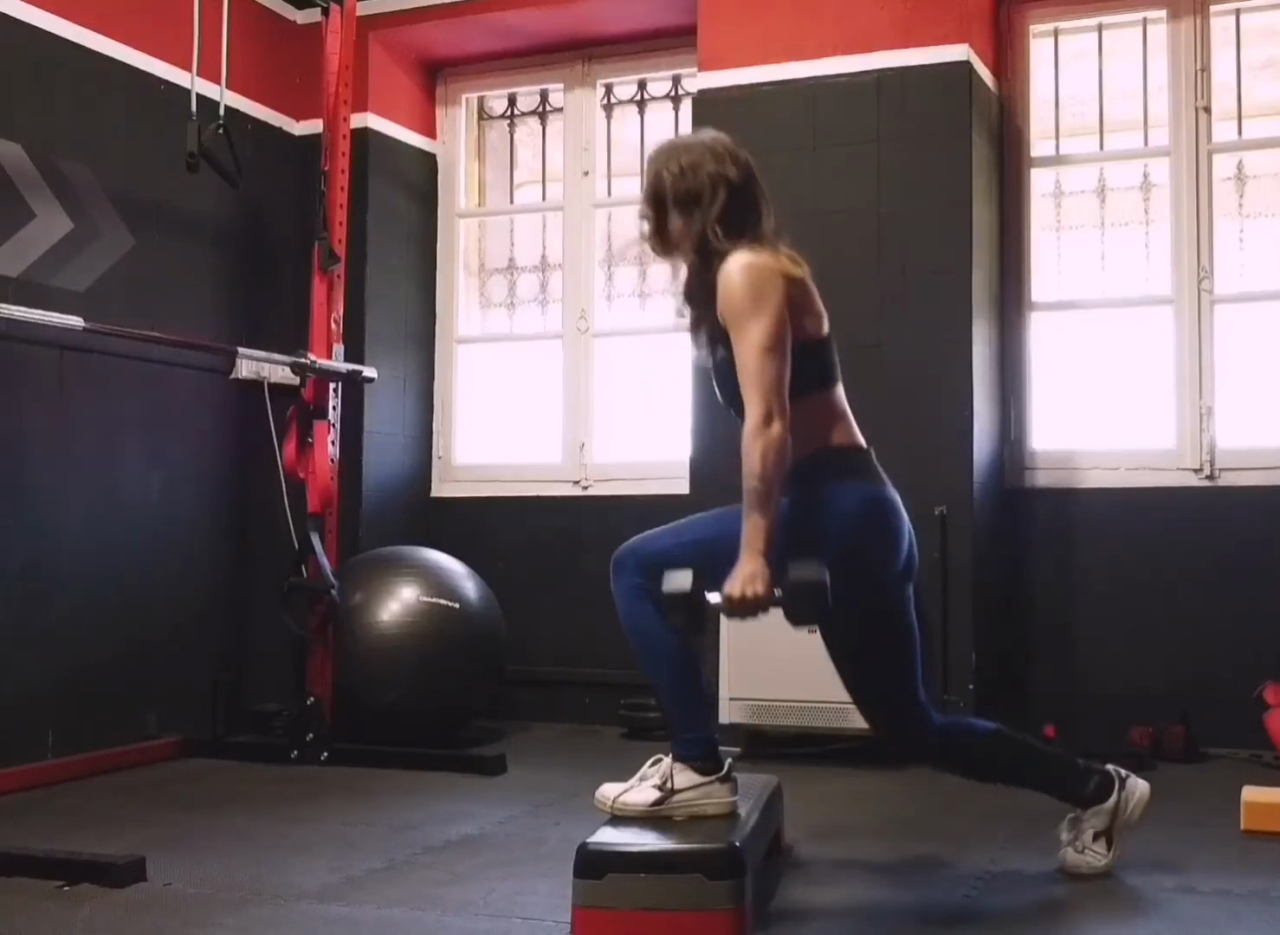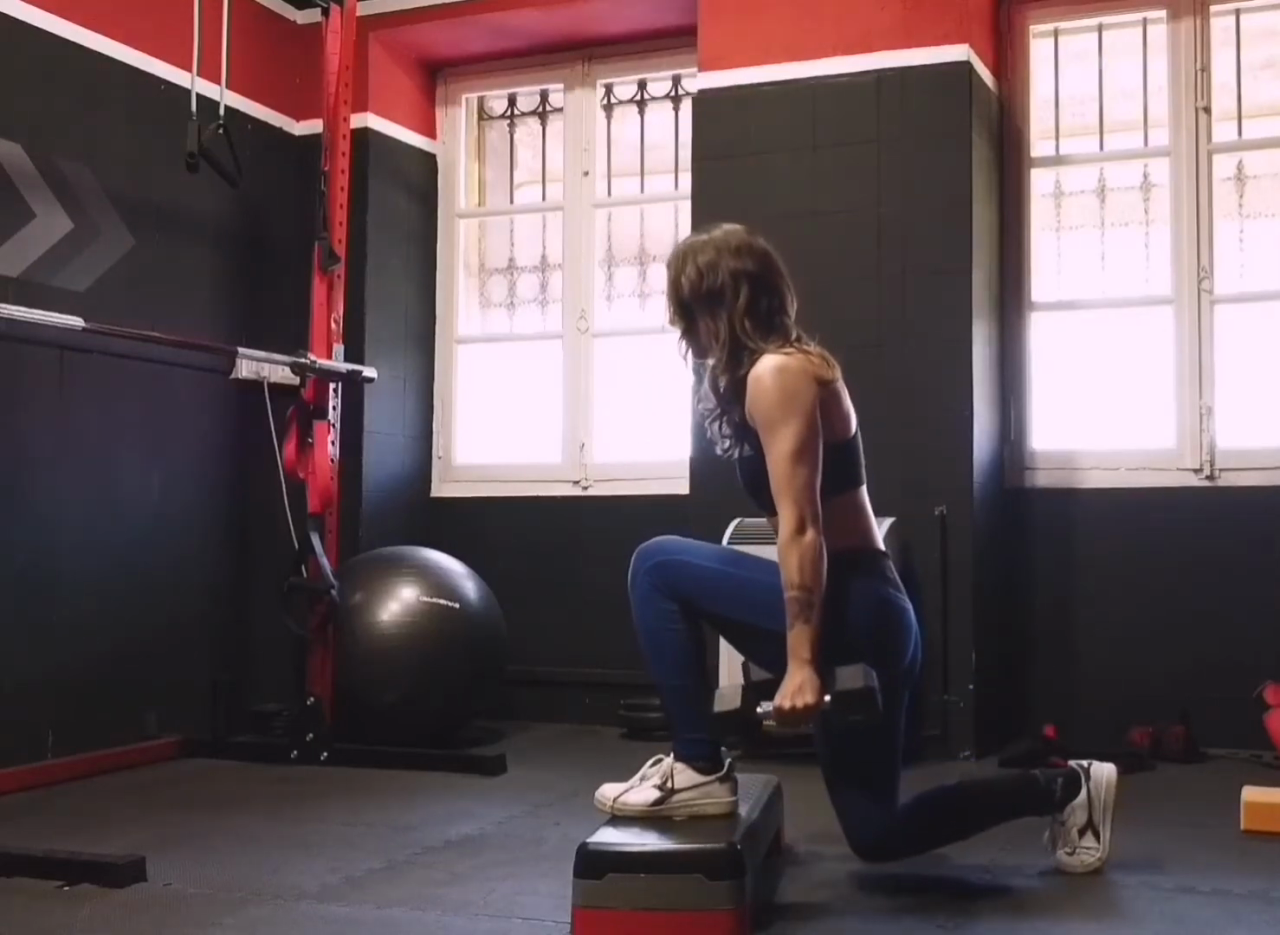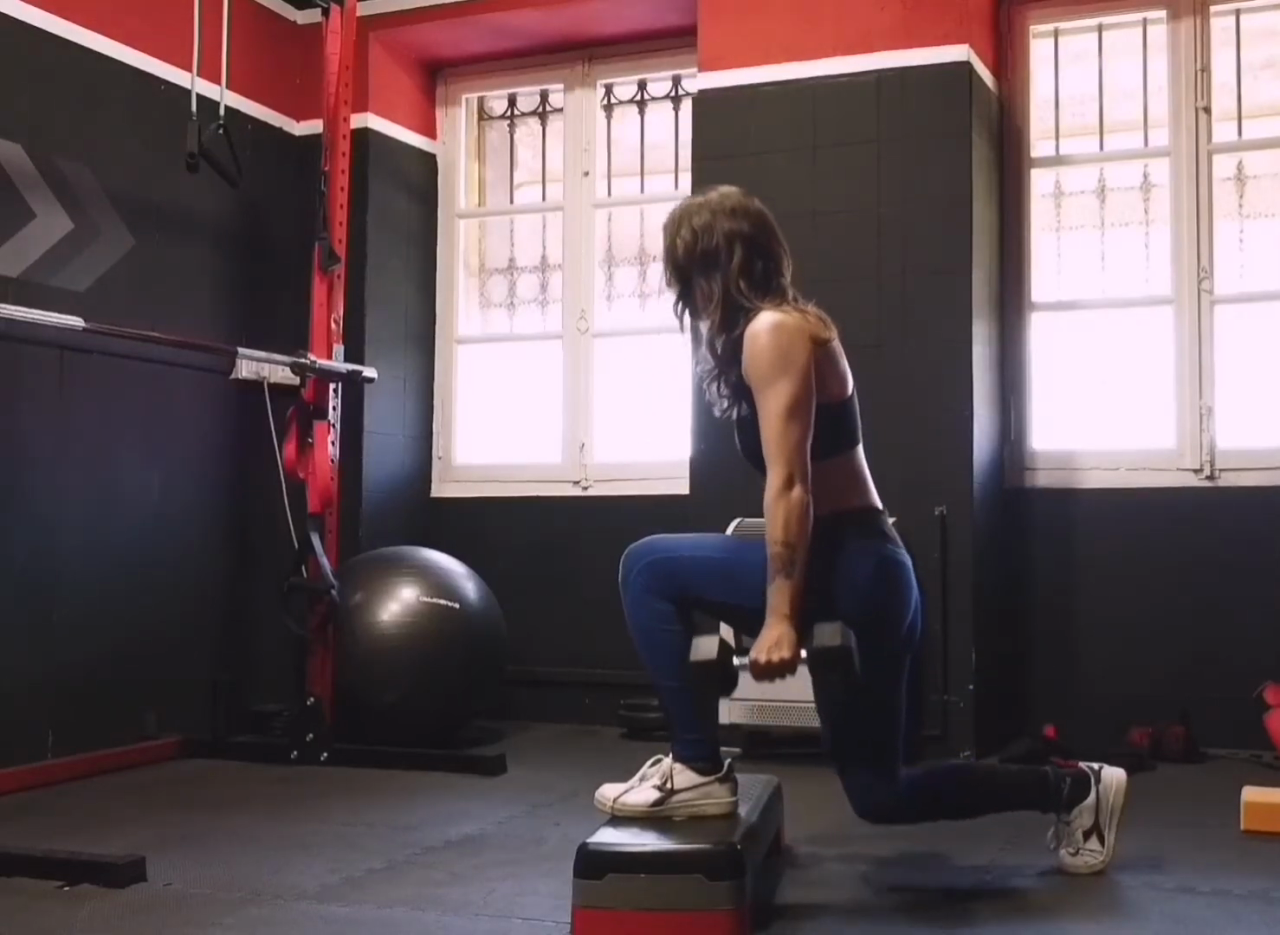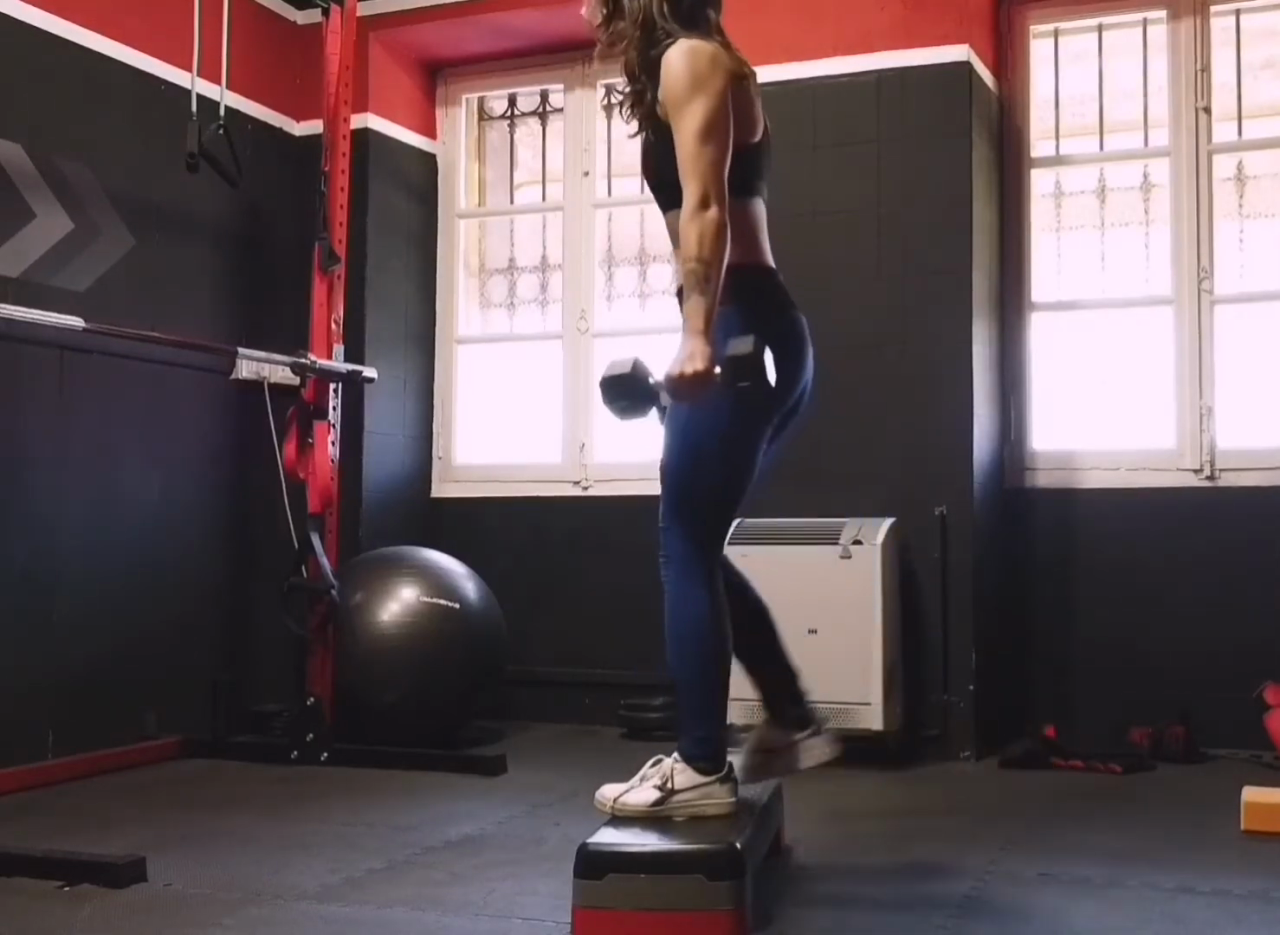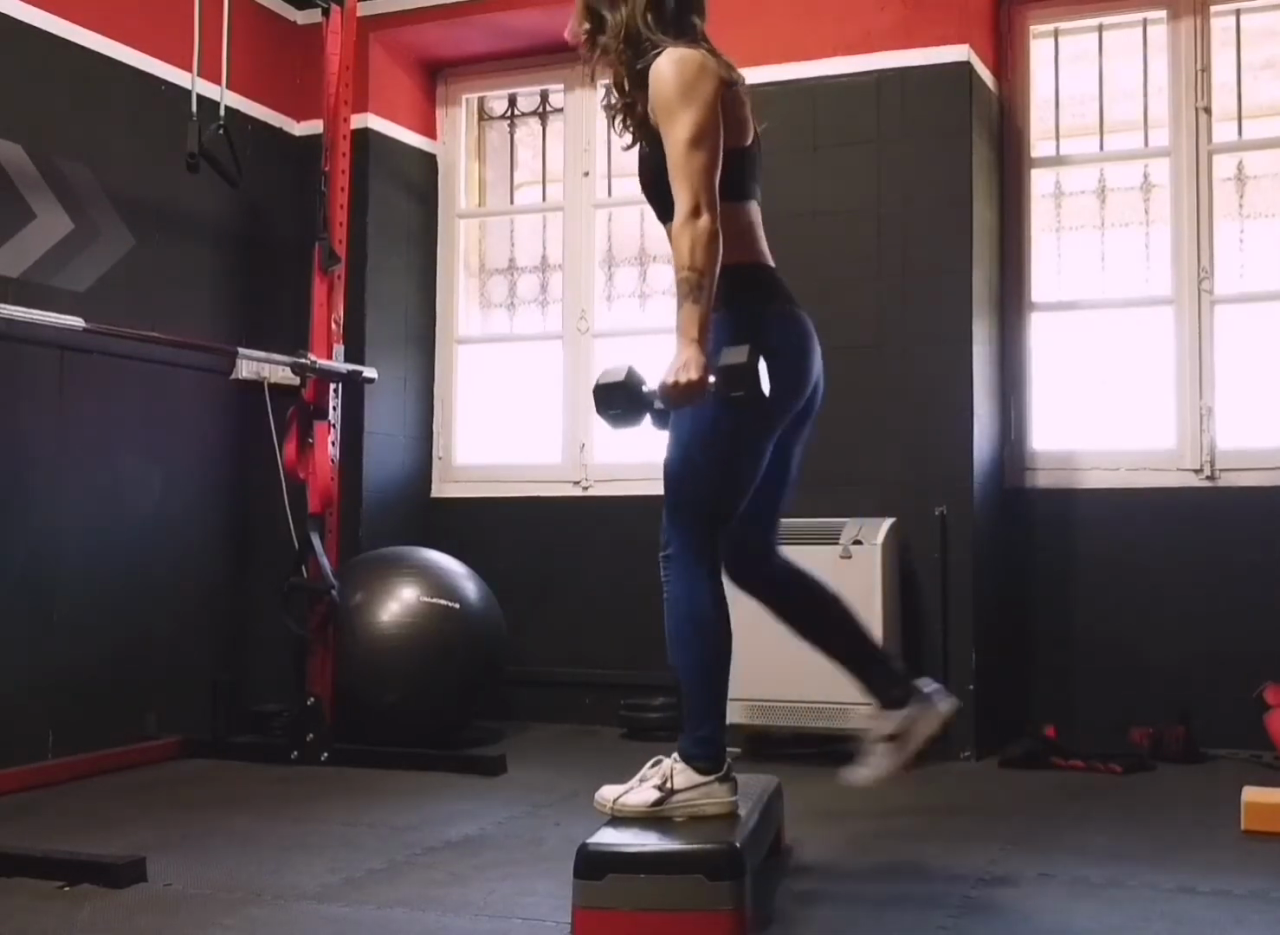
dt=0.7s
person 1, frame 1
left shoulder: (742, 272)
right shoulder: (760, 269)
left elbow: (766, 424)
left wrist: (752, 552)
right wrist: (758, 539)
left hip: (836, 510)
right hip: (855, 511)
left knee: (639, 572)
right knee: (906, 725)
left ankle: (696, 772)
right ankle: (1096, 789)
person 1, frame 2
left shoulder: (776, 373)
right shoulder: (790, 364)
left elbow: (801, 529)
left wrist: (801, 663)
left hip: (850, 611)
right hip: (861, 606)
left knee: (659, 568)
right knee: (880, 833)
left ankle: (697, 771)
right ankle: (1066, 788)
person 1, frame 3
left shoulder: (772, 330)
right shoulder: (785, 324)
left elbow: (790, 488)
left wrist: (779, 618)
left hip: (848, 570)
right hip: (861, 567)
left knee: (650, 571)
right knee: (880, 793)
left ankle: (698, 774)
right ankle: (1075, 789)
person 1, frame 4
right shoulder: (702, 66)
left elbow: (705, 209)
left wrist: (697, 335)
left hip: (741, 332)
right hip: (762, 334)
left knee: (685, 552)
right knee: (692, 549)
left ankle: (703, 770)
right ankle: (791, 721)
person 1, frame 5
left shoulder: (674, 67)
right shoulder: (692, 73)
left elbow: (697, 218)
left wrist: (690, 343)
left hip: (749, 333)
right hip: (774, 335)
left knee: (688, 551)
right knee: (747, 551)
left ankle: (699, 769)
right ankle: (901, 699)
